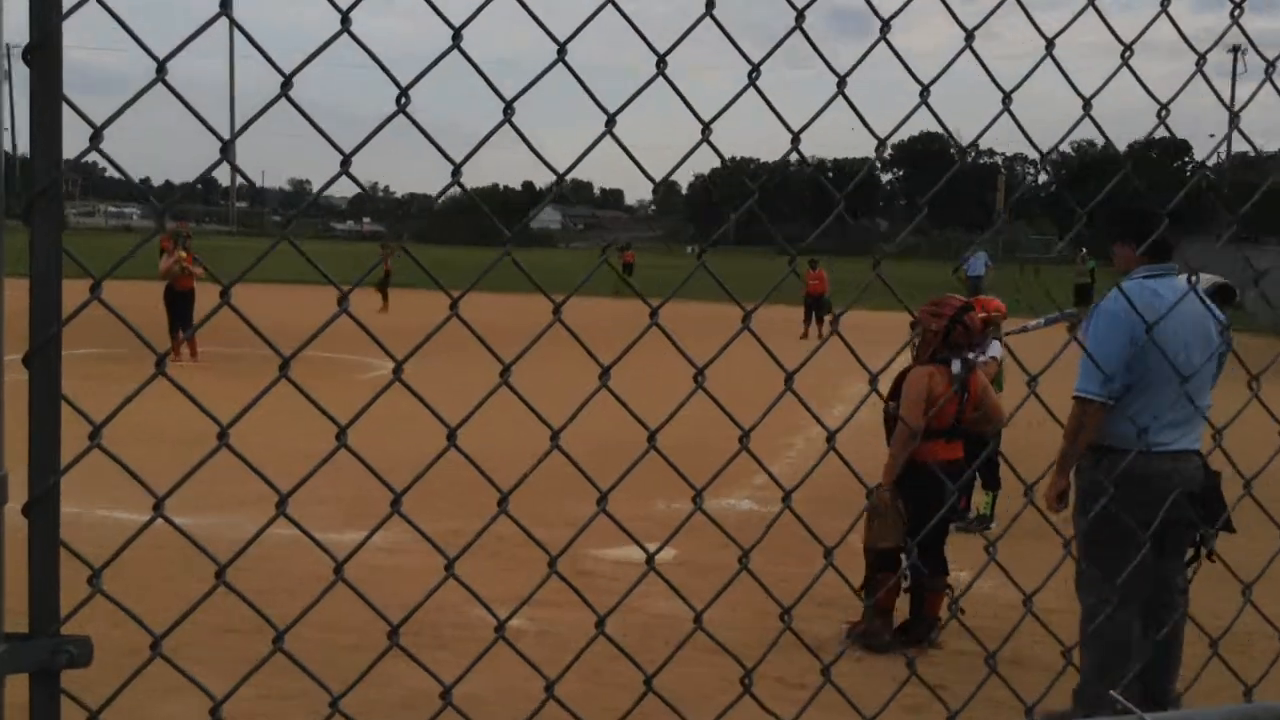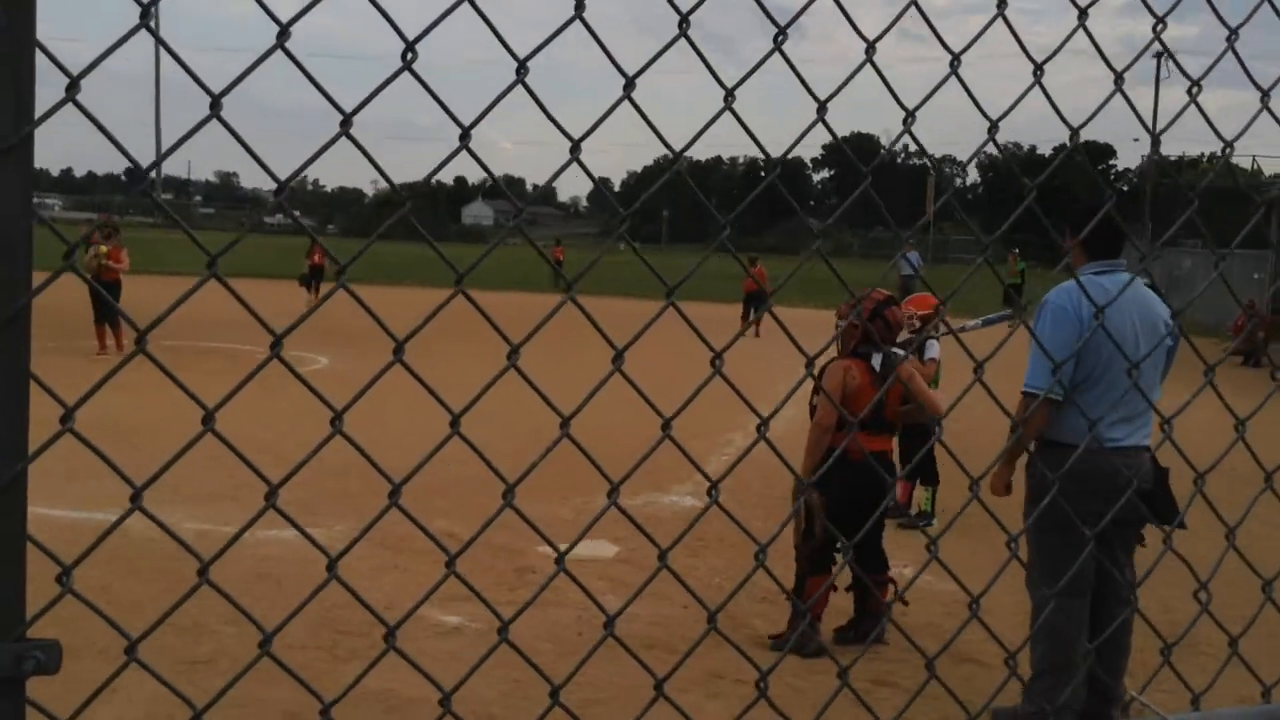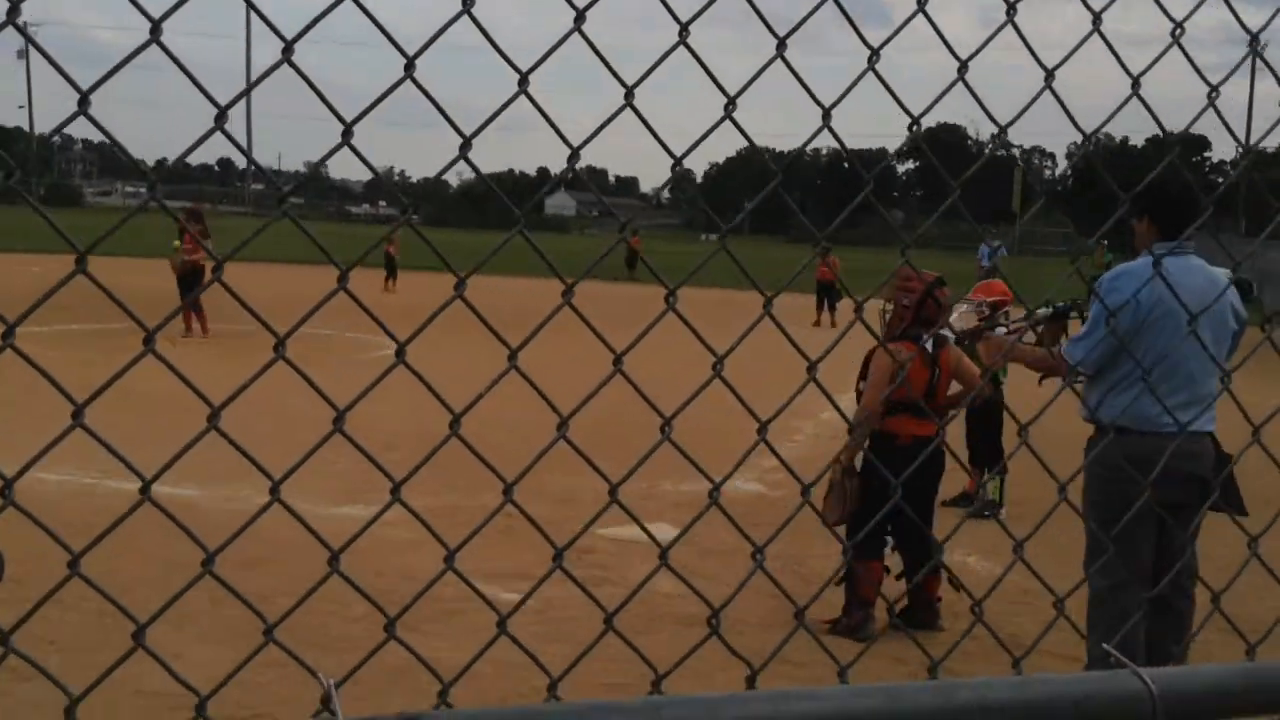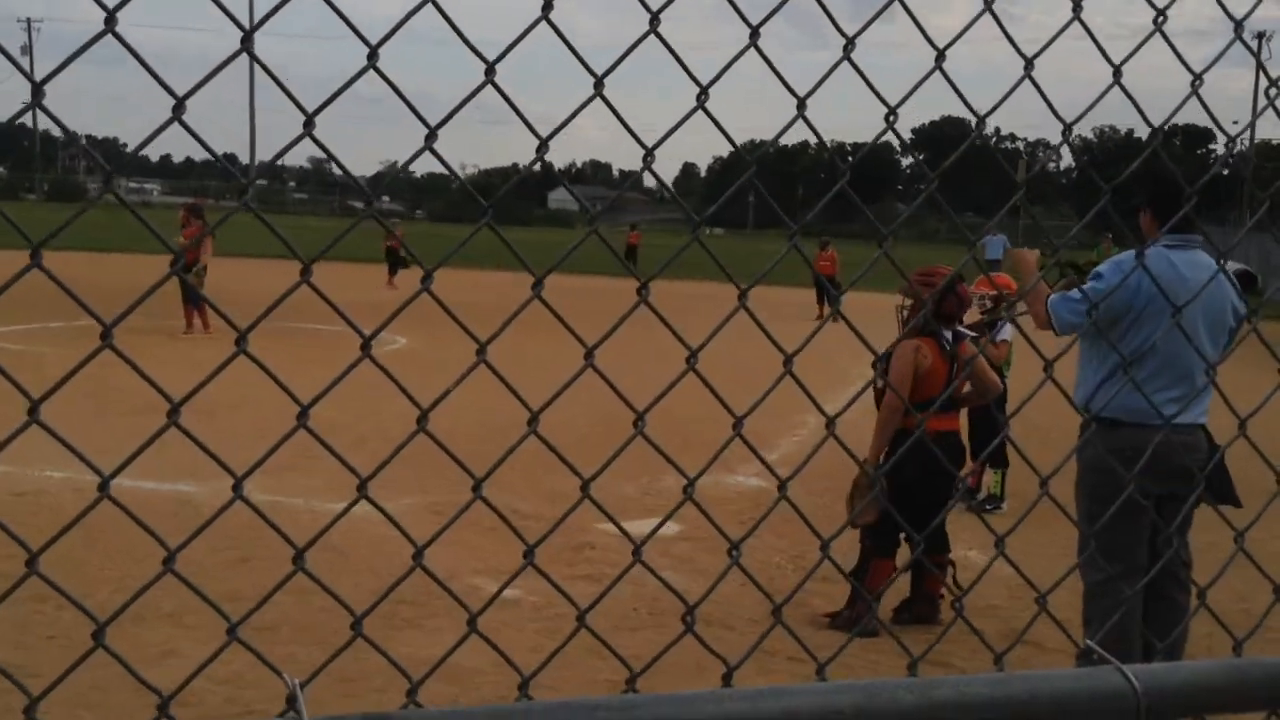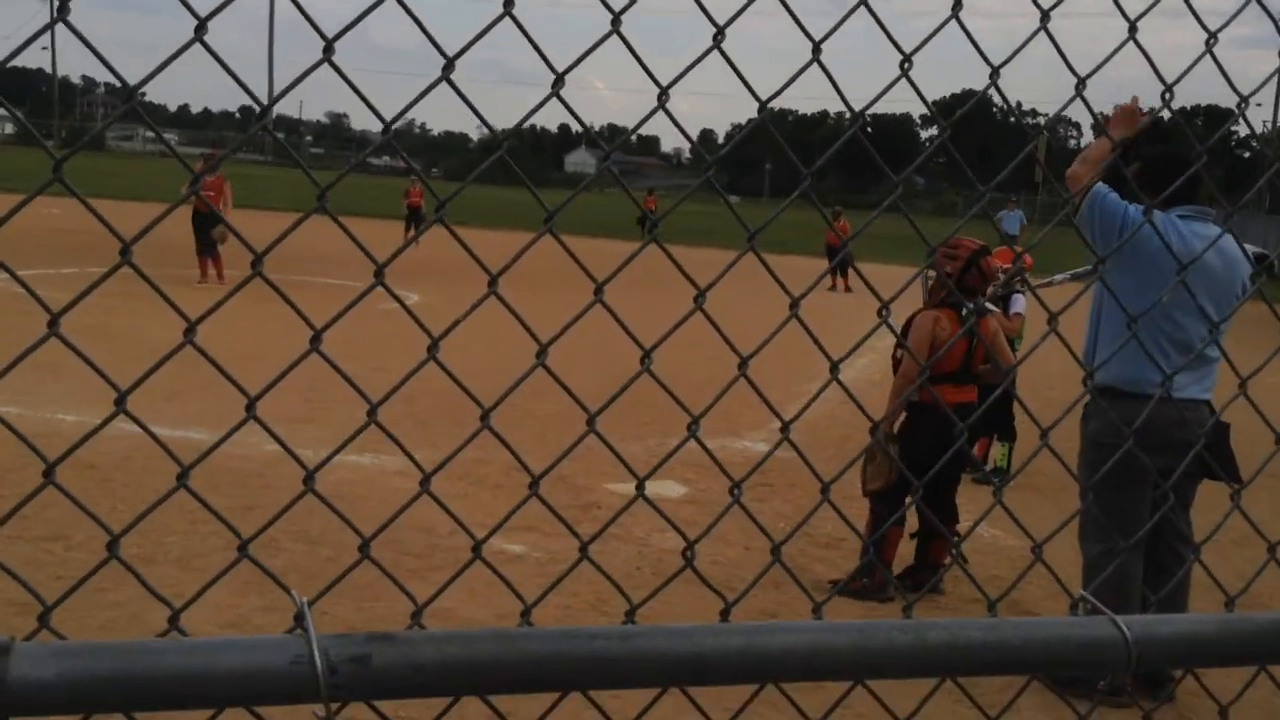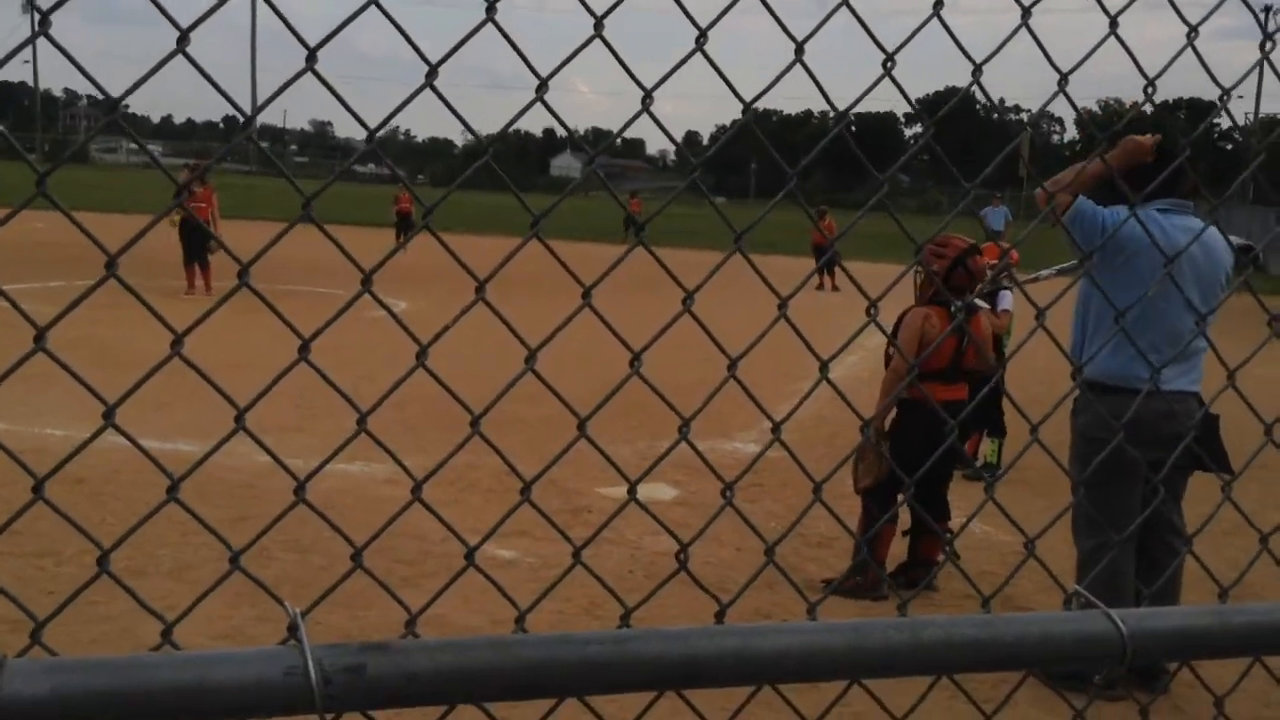
dt=0.5s
person 1, frame 1
left shoulder: (1118, 305)
right shoulder: (1208, 309)
left elbow: (1093, 402)
right elbow: (1203, 393)
left wrist: (1061, 471)
left hip: (1120, 470)
right hip: (1186, 468)
left knee: (1110, 597)
right knee: (1166, 594)
person 1, frame 2
left shoulder: (1069, 299)
right shoulder: (1157, 305)
left elbow: (1043, 397)
right elbow: (1150, 386)
left wrist: (1008, 462)
left hip: (1074, 465)
right hip: (1134, 466)
left knee: (1063, 593)
right knee: (1116, 589)
person 1, frame 3
left shoulder: (1126, 280)
right shoulder: (1224, 289)
left elbow: (1074, 362)
right elbow: (1214, 361)
left wrist: (1010, 349)
left hip: (1126, 448)
right hip: (1195, 450)
left knee: (1117, 578)
right knee: (1175, 578)
person 1, frame 4
left shoulder: (1128, 271)
right shoulder: (1224, 283)
left elbow: (1051, 316)
left wrist: (1027, 270)
left hip: (1120, 441)
right hip: (1188, 442)
left knee: (1113, 574)
right knee: (1171, 570)
person 1, frame 5
left shoulder: (1136, 232)
right shoulder: (1234, 255)
left elbow: (1079, 179)
left wrist: (1117, 134)
left hip: (1125, 411)
right hip: (1191, 416)
left knee: (1113, 541)
right knee: (1171, 542)
left ankle: (1106, 670)
right ankle: (1155, 668)
person 1, frame 6
left shoulder: (1118, 229)
right shoulder: (1217, 245)
left elbow: (1048, 195)
left wrist: (1111, 160)
left hip: (1113, 407)
right hip: (1180, 409)
left knee: (1105, 537)
right knee: (1162, 535)
left ankle: (1101, 665)
right ankle: (1150, 661)
person 2, frame 1
left shoulder: (923, 375)
right shoulder: (972, 375)
left elbow: (907, 432)
right elbow: (997, 418)
left wrist: (886, 481)
left hip: (918, 473)
right hip: (951, 472)
left knee: (885, 546)
right knee: (930, 549)
left ankle: (877, 625)
right ankle: (923, 625)
person 2, frame 2
left shoulder: (842, 368)
right shoulder: (900, 368)
left elbow: (824, 424)
right elbow: (935, 407)
left wrist: (806, 474)
left hip: (842, 467)
right hip: (881, 467)
left knee: (817, 546)
right knee: (868, 545)
left ankle: (806, 630)
right ankle: (871, 623)
person 2, frame 3
left shoulder: (889, 352)
right shoulder: (947, 351)
left elbow: (870, 409)
right elbow: (982, 387)
left wrist: (846, 456)
left hip: (889, 451)
right hip: (929, 451)
left knee: (866, 531)
right knee: (917, 530)
left ankle: (859, 615)
right ankle: (925, 608)
person 2, frame 4
left shoulder: (911, 347)
right shoulder: (963, 347)
left elbow: (893, 406)
right elbow: (992, 389)
left wrist: (873, 456)
left hip: (914, 449)
right hip: (949, 448)
left knee: (881, 527)
right knee: (930, 527)
left ankle: (862, 611)
right ankle: (925, 602)
person 2, frame 5
left shoulder: (931, 319)
right shoulder: (986, 322)
left elbow: (908, 375)
right elbow: (1006, 366)
left wrist: (885, 423)
left hip: (929, 417)
right hip: (964, 417)
left knee: (888, 492)
right knee: (941, 495)
left ankle: (874, 576)
right ankle: (928, 571)
person 2, frame 6
left shoulder: (921, 316)
right shoulder: (976, 319)
left elbow: (898, 372)
right elbow: (985, 366)
left wrist: (877, 419)
left hip: (919, 414)
right hip: (955, 413)
left knee: (881, 490)
right knee: (932, 492)
left ankle: (867, 575)
right ankle: (920, 568)
person 3, frame 1
left shoulder: (993, 344)
left elbow: (988, 373)
left wrist: (969, 356)
left knee: (987, 463)
right knee: (965, 460)
left ankle: (986, 516)
right ankle: (962, 509)
person 3, frame 2
left shoulder: (930, 343)
right shoulder: (911, 342)
left elbow: (927, 375)
left wrist: (908, 355)
left knee: (925, 459)
right knee: (907, 456)
left ankle: (927, 513)
right ankle: (903, 503)
person 3, frame 3
left shoulder: (999, 331)
right shoulder: (980, 330)
left elbow: (994, 364)
left wrist: (976, 342)
right wrist: (961, 342)
left hip: (990, 396)
left knee: (991, 447)
right knee: (974, 445)
left ankle: (995, 502)
right ankle: (972, 492)
person 3, frame 4
left shoulder: (1004, 325)
right shoulder: (983, 325)
left elbow: (999, 357)
left wrist: (980, 337)
left knee: (995, 442)
right knee: (977, 440)
left ankle: (996, 496)
right ankle: (974, 486)
person 3, frame 5
left shoulder: (1016, 298)
right shoulder: (996, 296)
left elbow: (1013, 330)
left wrist: (992, 309)
right wrist: (982, 305)
left knee: (1002, 415)
right knee: (983, 411)
left ankle: (1002, 468)
right ankle: (980, 458)
person 3, frame 6
left shoulder: (1004, 294)
right shoulder: (984, 292)
left elbow: (1001, 327)
left hip: (992, 359)
left knee: (991, 411)
right knee: (972, 408)
left ankle: (992, 465)
right ankle: (971, 455)
